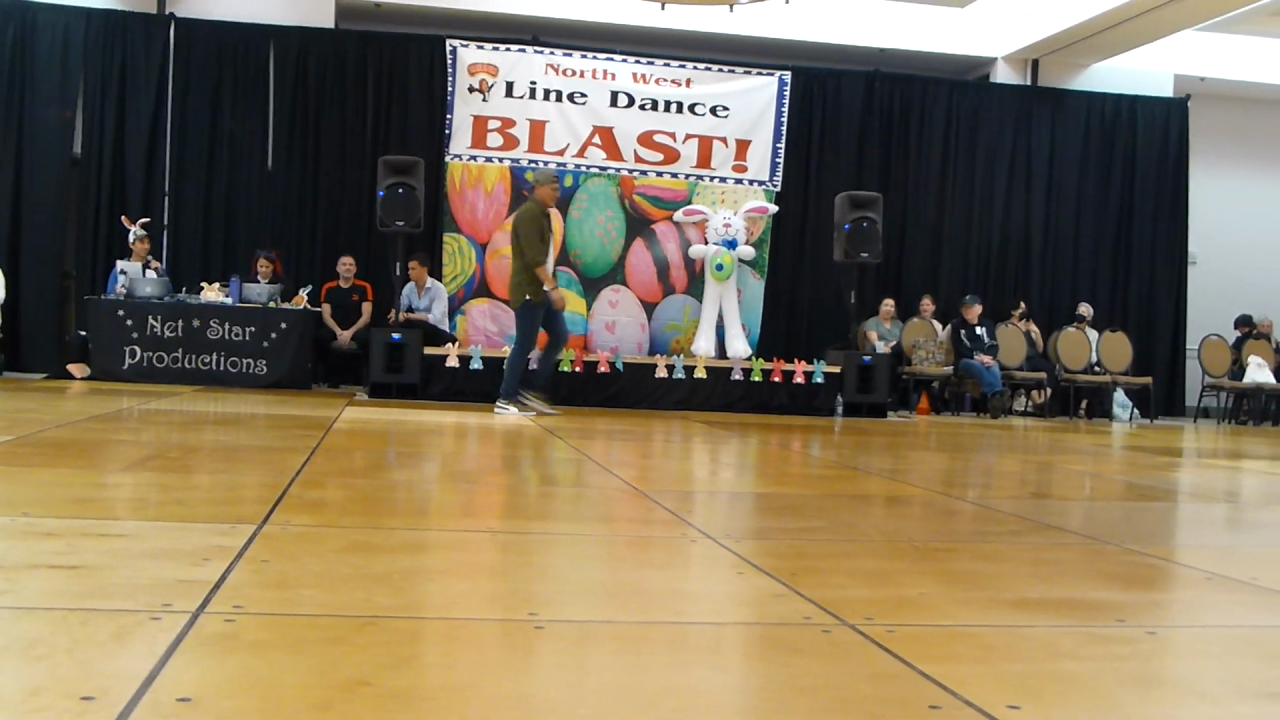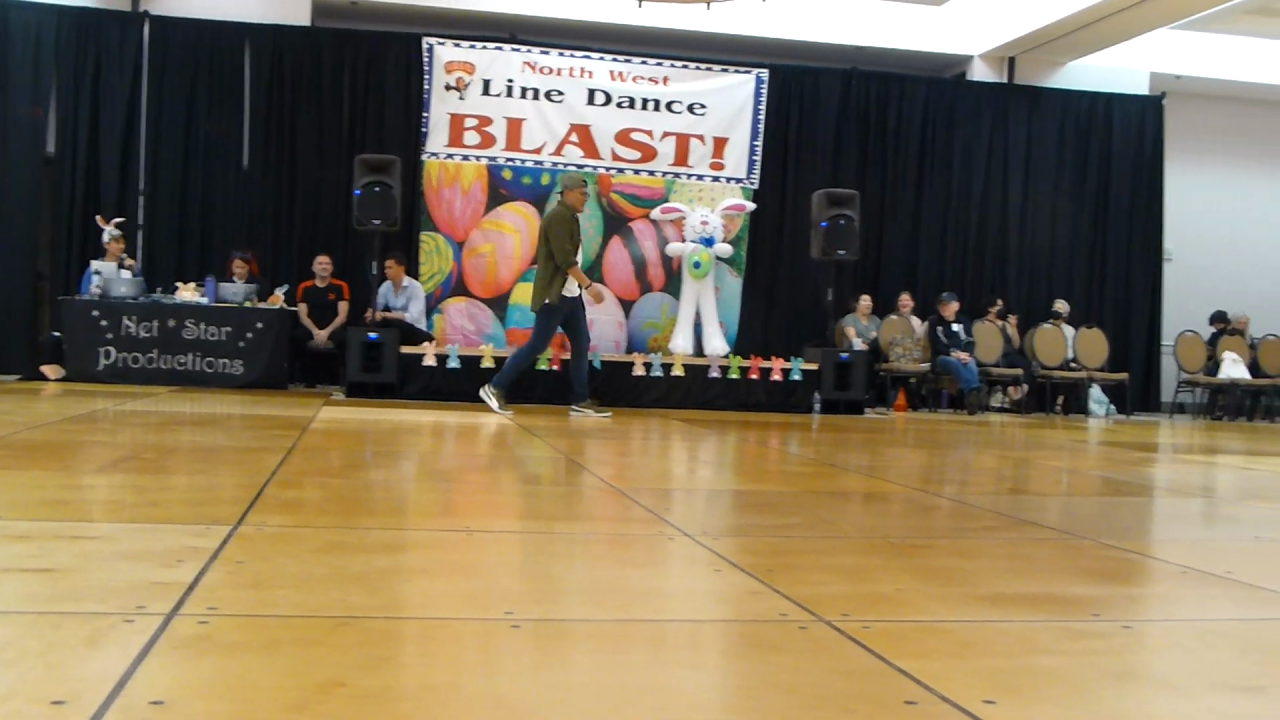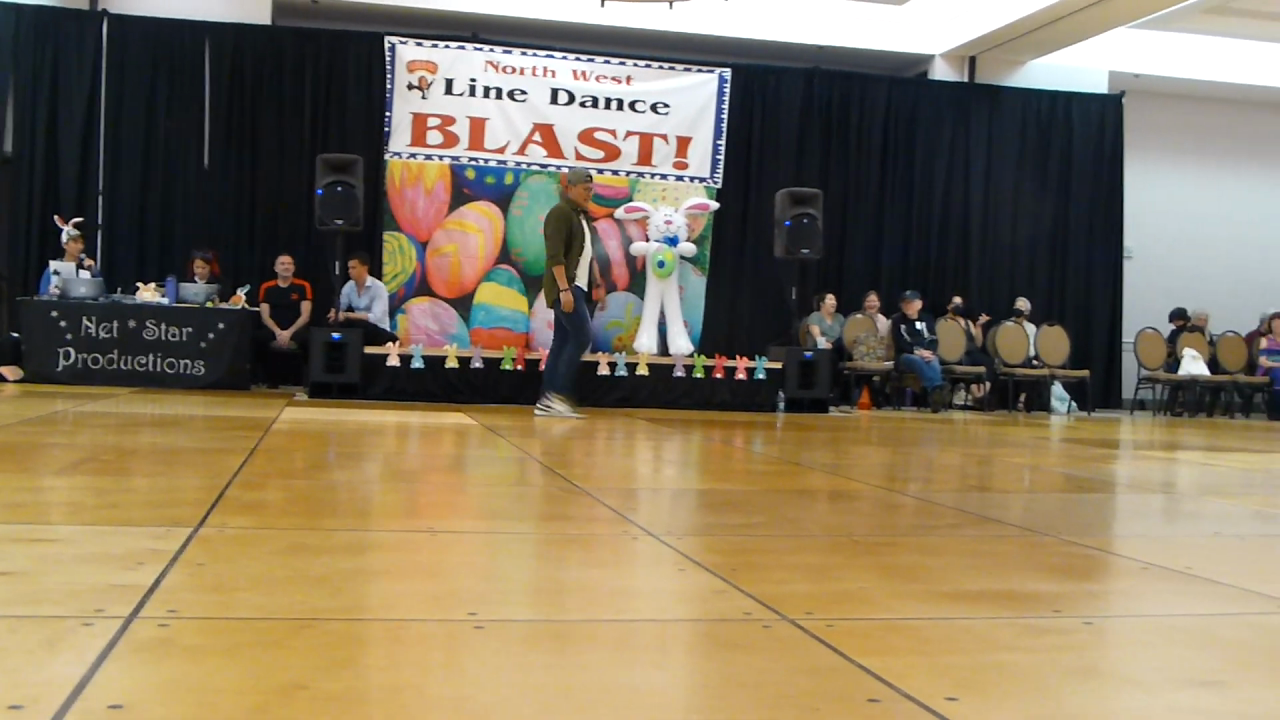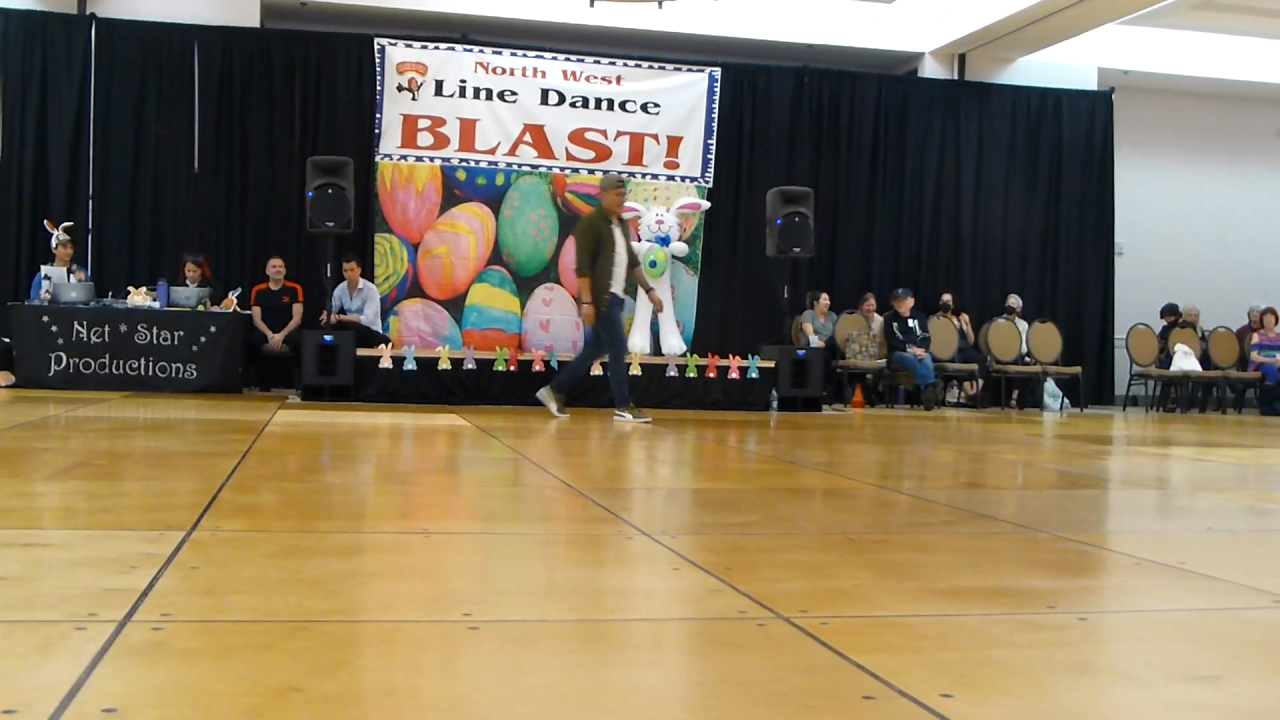
dt=0.3s
person 1, frame 1
left shoulder: (542, 214)
right shoulder: (529, 214)
right elbow: (534, 257)
left wrist: (552, 287)
right wrist: (555, 287)
left hip: (541, 290)
right hip: (530, 291)
left knee: (560, 337)
right knee: (525, 343)
left ankle: (534, 390)
right ankle: (506, 399)
person 1, frame 2
left shoulder: (569, 218)
right shoulder: (559, 217)
right elbow: (566, 259)
right wrist: (588, 286)
left hip: (570, 294)
right hip: (554, 295)
left knee: (581, 344)
right knee: (537, 345)
left ankle: (580, 401)
right ankle: (494, 389)
person 1, frame 3
left shoulder: (581, 216)
right shoulder: (559, 214)
left elbow: (585, 255)
right elbow: (555, 255)
right wrist: (564, 290)
left hip: (578, 288)
right hip: (566, 289)
left knee: (562, 343)
right knee: (582, 338)
left ankle: (547, 400)
right ankle: (557, 392)
person 1, frame 4
left shoulder: (621, 224)
right shoulder: (591, 223)
left elbow: (632, 261)
right elbow: (583, 267)
left wrist: (649, 289)
right wrist: (587, 301)
left hip: (615, 296)
right hip: (600, 297)
left knee: (595, 350)
right knee: (617, 349)
left ankle: (555, 391)
right ankle: (623, 407)
